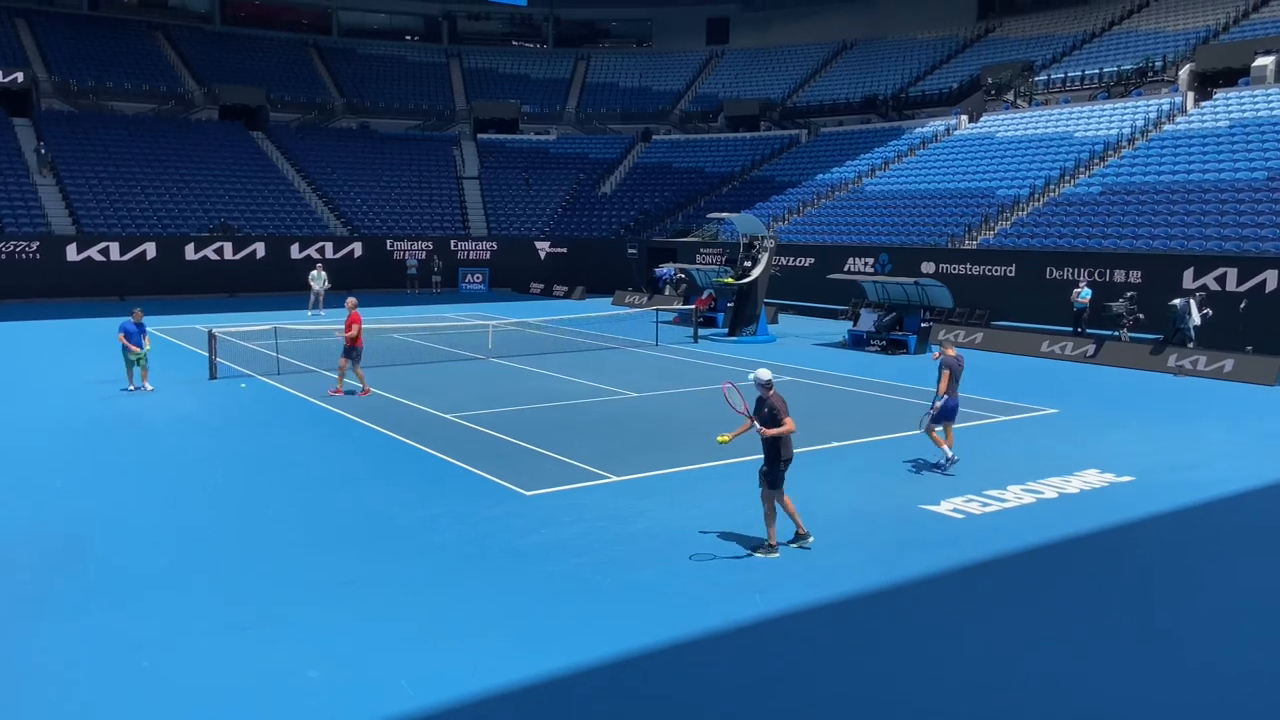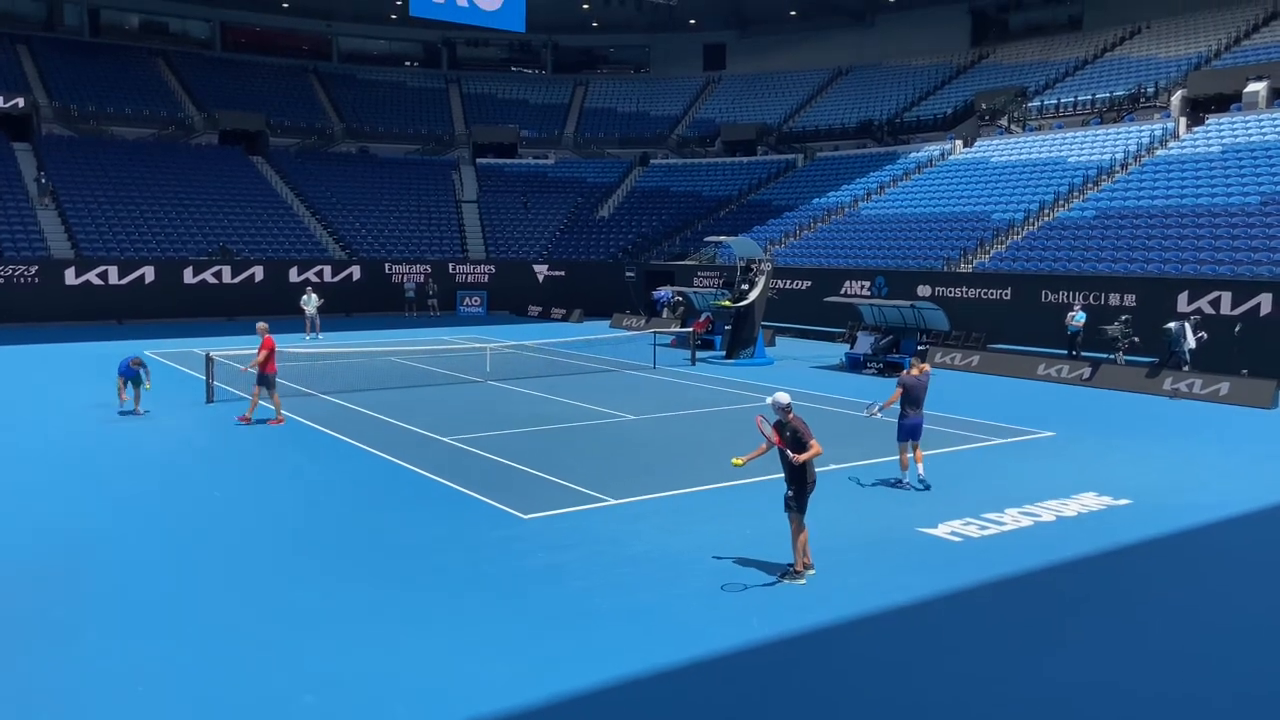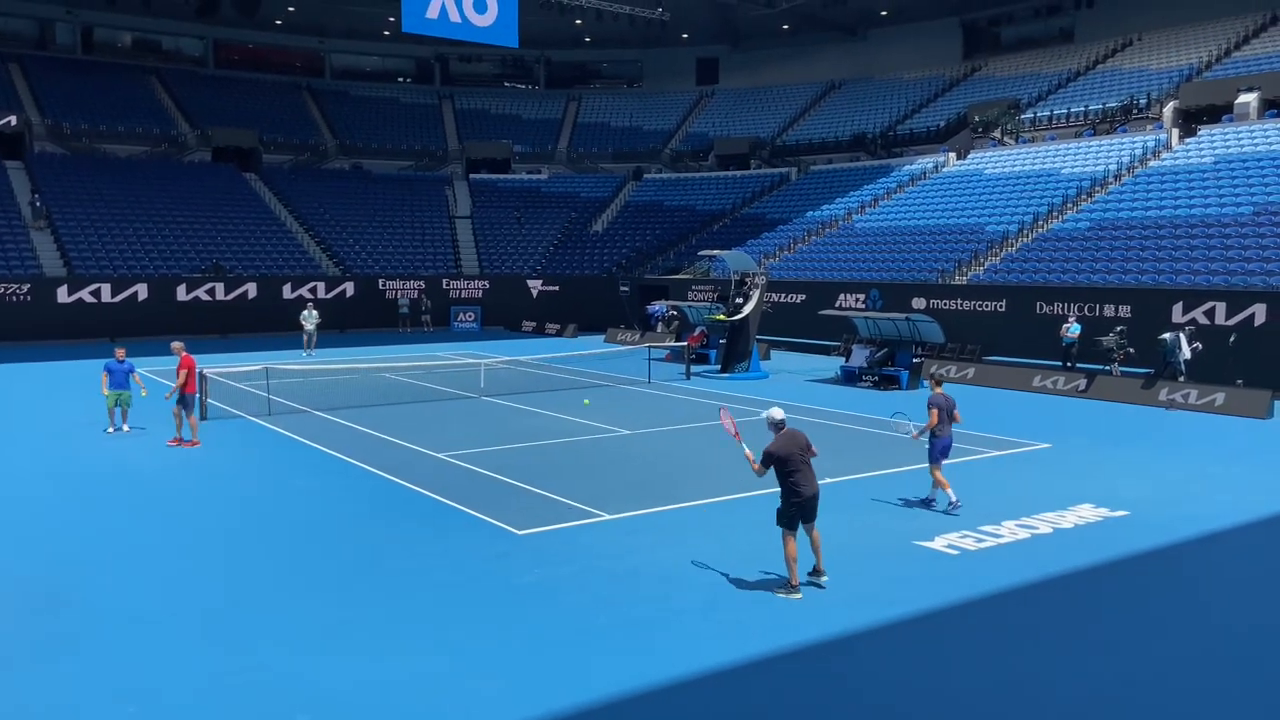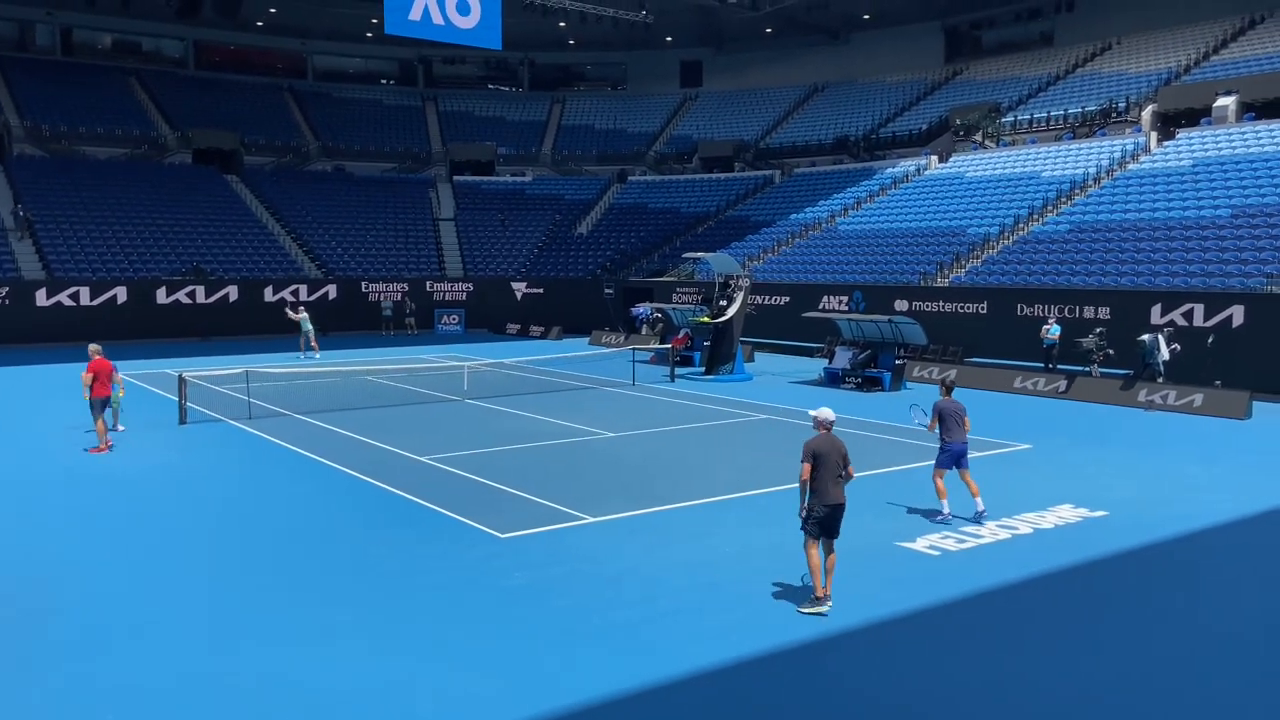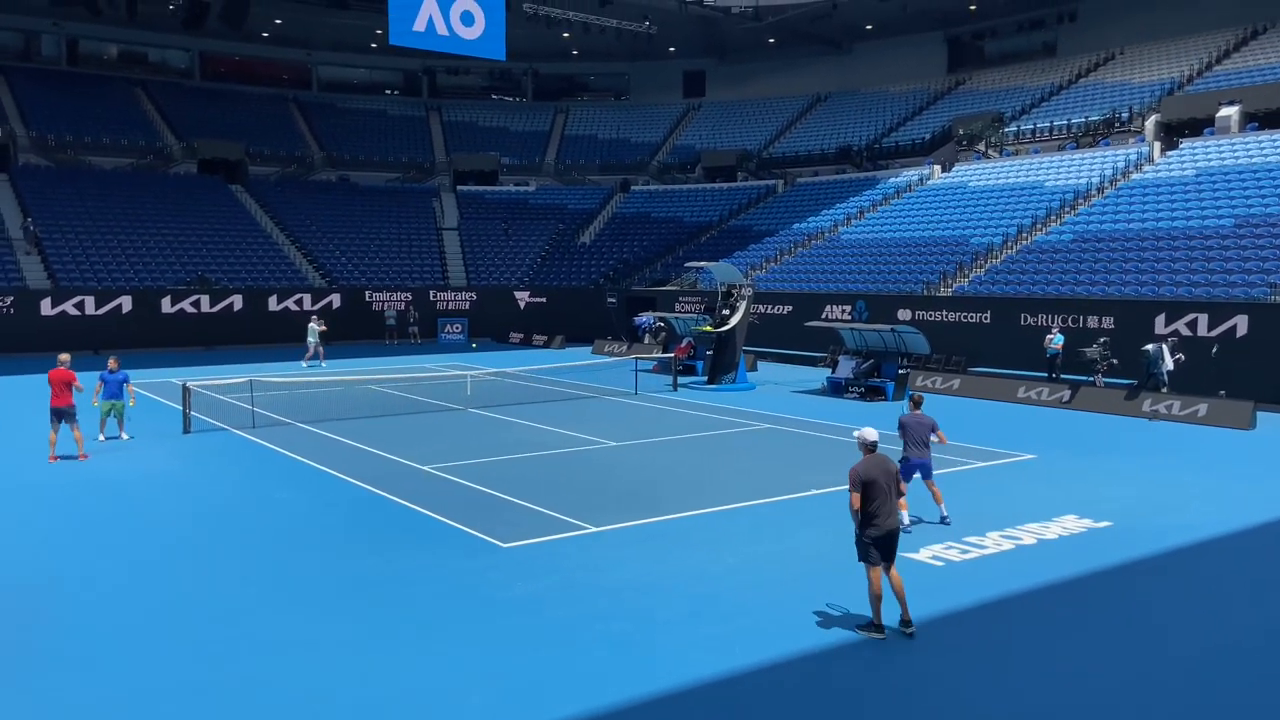
dt=1s
person 1, frame 1
left shoulder: (776, 402)
right shoulder: (761, 400)
left elbow: (791, 427)
right elbow: (753, 421)
left wrist: (771, 432)
right wrist: (733, 435)
left hip: (778, 456)
right hip: (774, 455)
left knee: (767, 497)
right knee: (778, 495)
left ankle: (771, 545)
right ankle: (802, 533)
person 1, frame 2
left shoulder: (798, 426)
right shoulder: (779, 425)
left elbow: (817, 449)
right elbow: (767, 445)
left wrist: (802, 457)
right wrist: (746, 458)
left hip: (802, 481)
right hip: (793, 480)
left knee: (795, 523)
right knee: (798, 521)
left ankle: (798, 572)
right ankle: (807, 563)
person 1, frame 3
left shoulder: (772, 450)
right shoulder: (799, 435)
left elbow: (759, 472)
right elbow: (814, 453)
left wrist: (750, 459)
left hip: (795, 497)
right hip: (813, 491)
left knee: (789, 537)
right knee: (810, 528)
left ankle: (793, 586)
right ankle: (819, 571)
person 1, frame 4
left shoulder: (811, 444)
right shoulder: (839, 444)
left elbow: (804, 477)
right elbow: (850, 474)
left wrist: (802, 503)
left hip: (820, 503)
right hip: (839, 502)
left knee: (811, 547)
right knee: (829, 547)
left ankle: (818, 598)
right ankle: (826, 593)
person 1, frame 5
left shoulder: (857, 470)
right shoulder: (890, 463)
left elbow: (855, 505)
right elbow: (902, 491)
left wrist: (857, 525)
left hip: (871, 530)
right hip: (892, 526)
left knee: (874, 575)
right knee: (891, 571)
left ankle: (876, 625)
right ankle: (906, 619)
